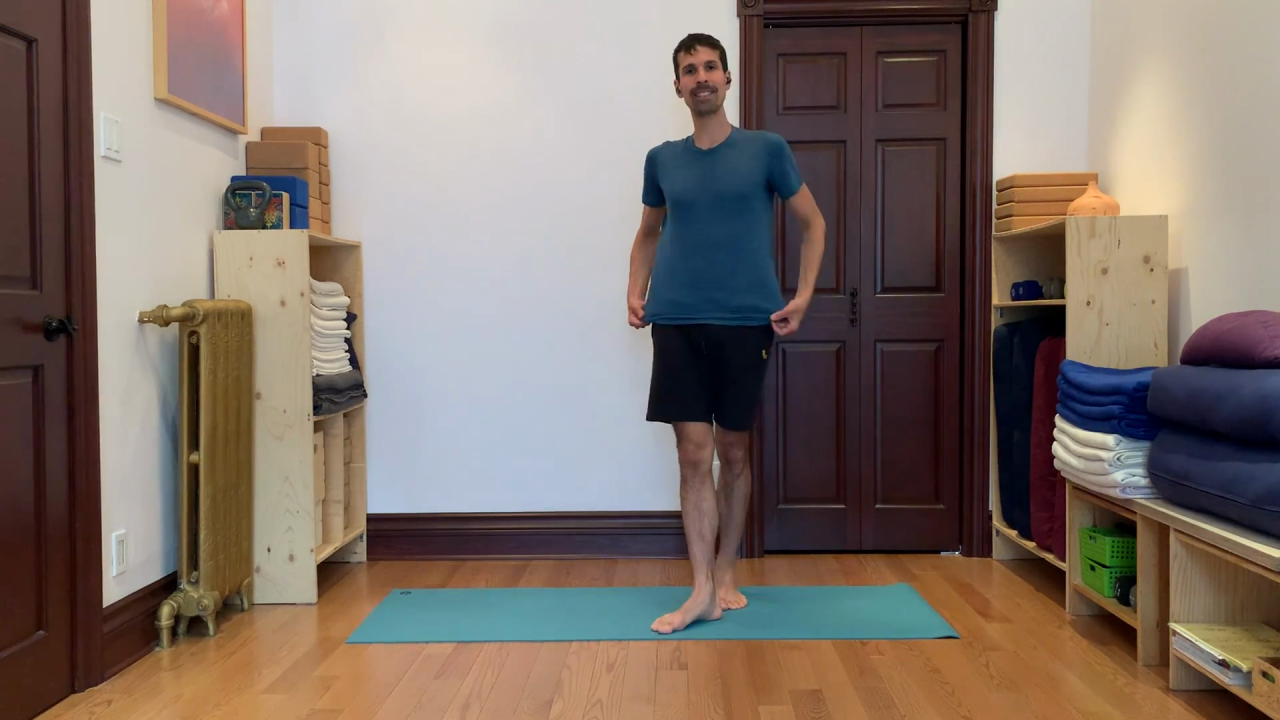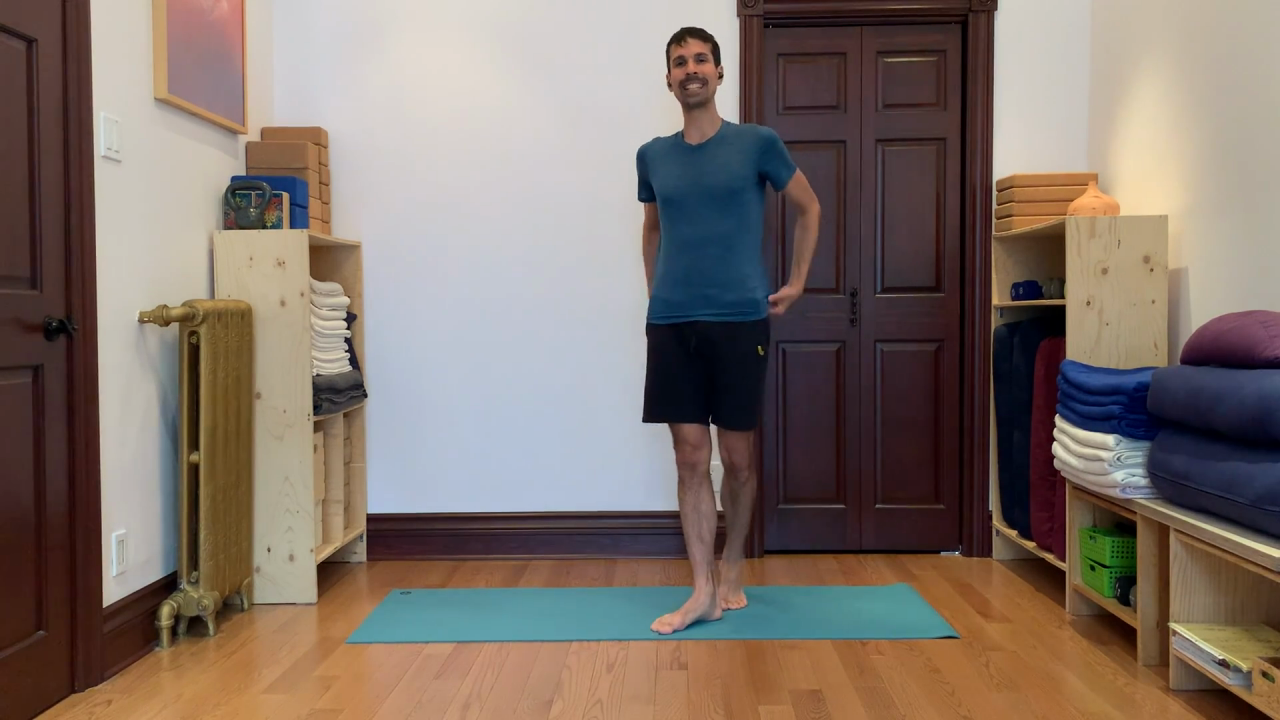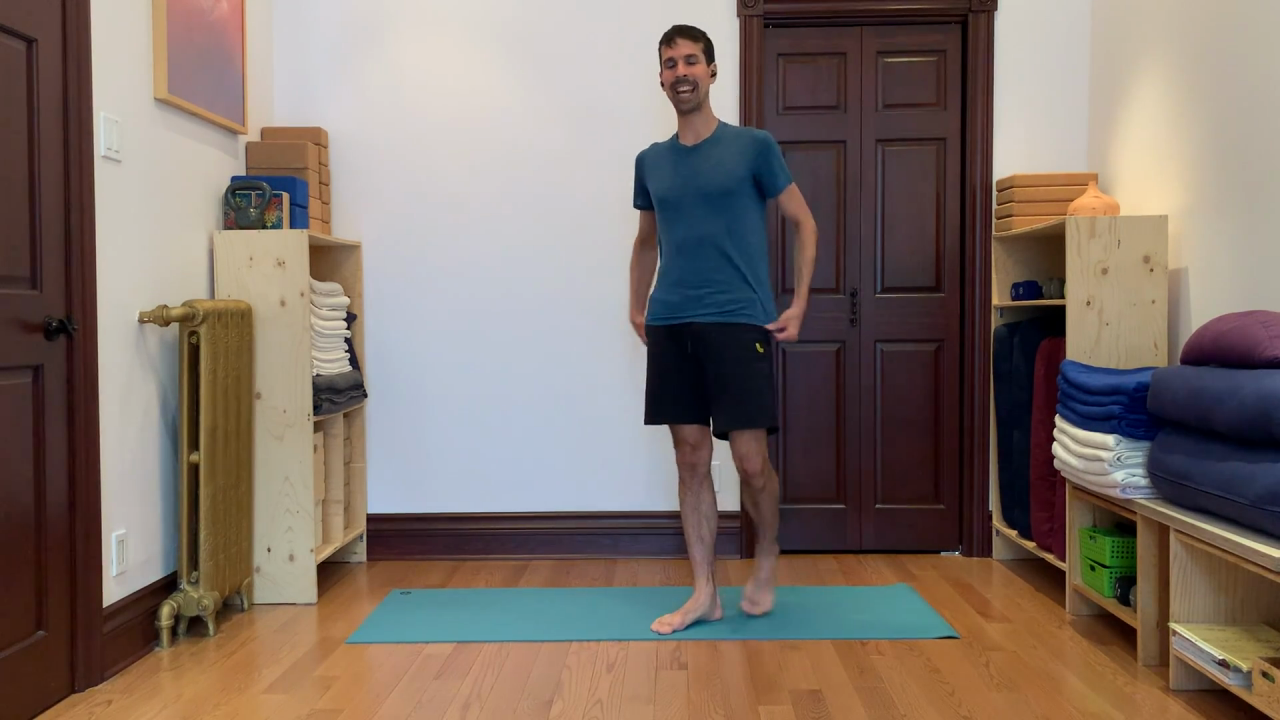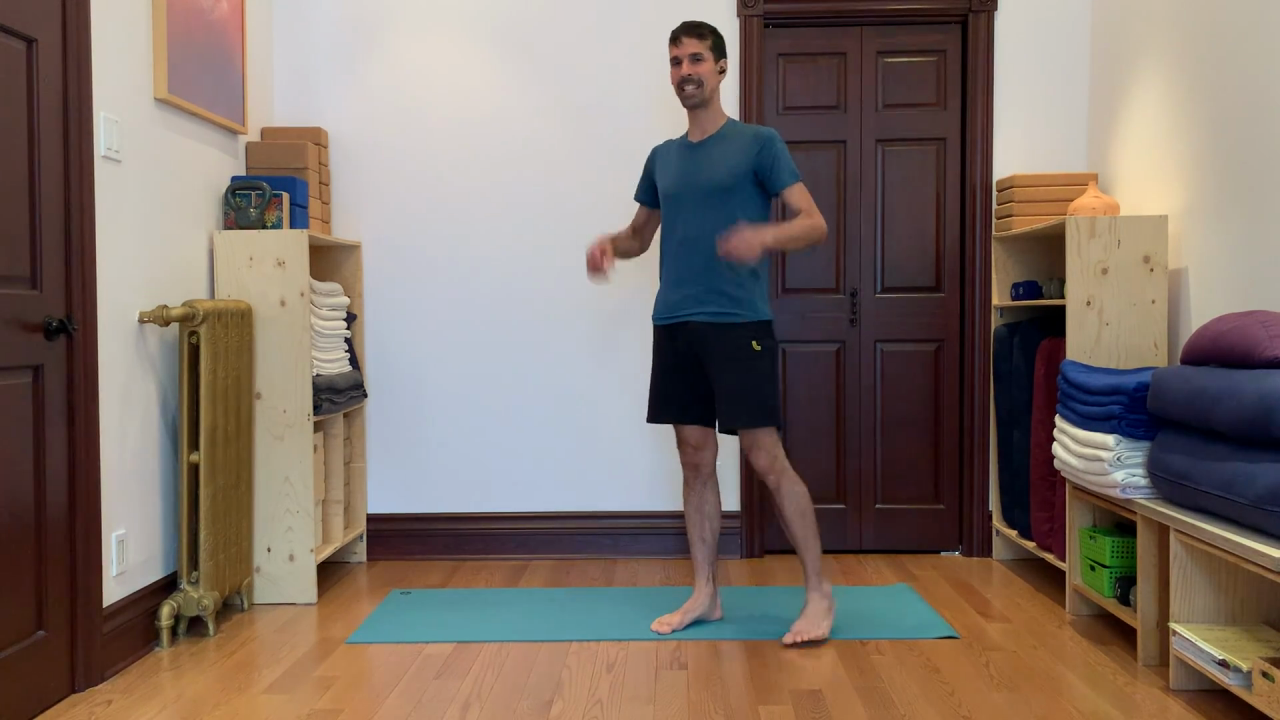
dt=0.2s
person 1, frame 1
left shoulder: (766, 149)
right shoulder: (661, 160)
left elbow: (812, 221)
left wrist: (803, 294)
right wrist: (635, 291)
left hip: (744, 324)
right hip: (677, 324)
left knee: (733, 453)
right knee: (694, 455)
left ankle: (726, 571)
right ankle: (702, 590)
person 1, frame 2
left shoulder: (757, 143)
right shoulder: (652, 156)
left elbow: (807, 208)
left wrist: (795, 283)
left hip: (740, 320)
right hip: (671, 324)
left knee: (737, 457)
right knee: (690, 458)
left ankle: (731, 563)
right ankle: (702, 591)
person 1, frame 3
left shoulder: (754, 146)
right shoulder: (650, 161)
left elbow: (804, 224)
left wrist: (798, 304)
right wrist: (637, 307)
left hip: (740, 323)
right hip: (671, 327)
left knee: (751, 461)
right knee: (691, 460)
left ankle: (767, 554)
right ankle: (704, 592)
person 1, frame 4
left shoulder: (759, 143)
right shoulder: (662, 157)
left elbow: (814, 222)
right elbow: (641, 235)
left wrist: (765, 236)
right wrist: (610, 244)
left hip: (738, 324)
right hip: (674, 325)
left knee: (767, 460)
right knee: (695, 459)
left ankle: (819, 590)
right ankle: (704, 592)
